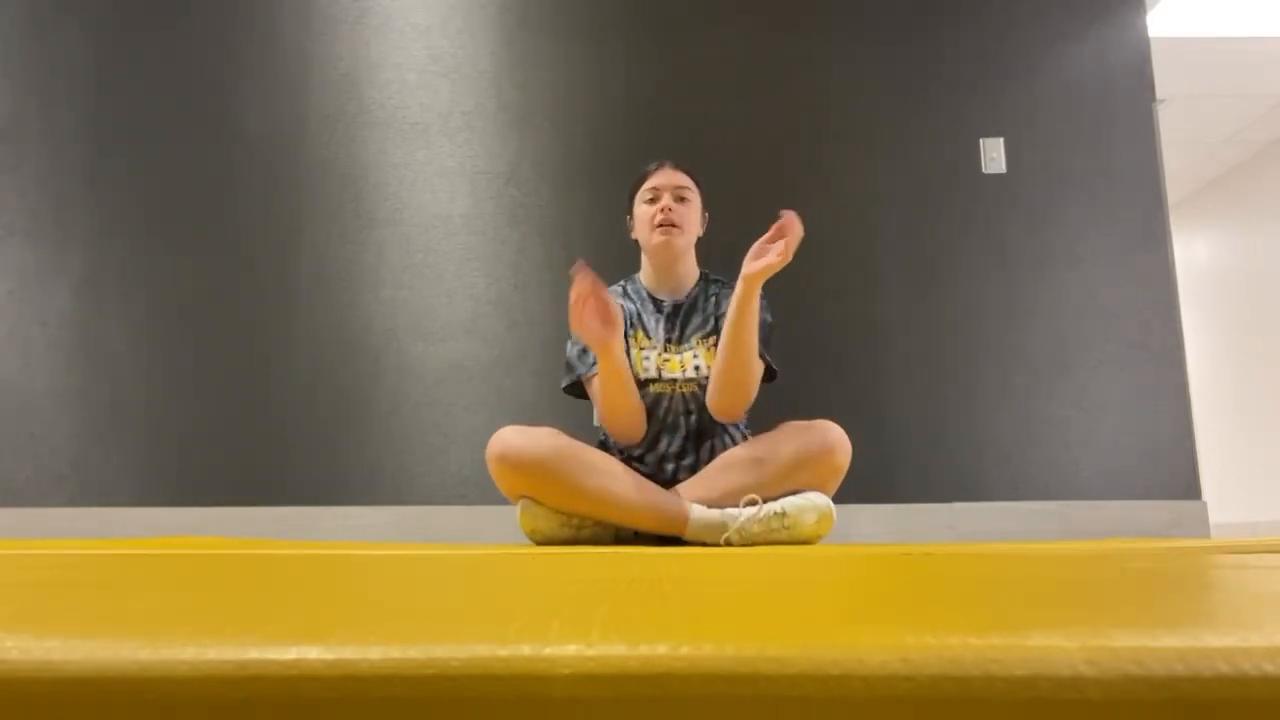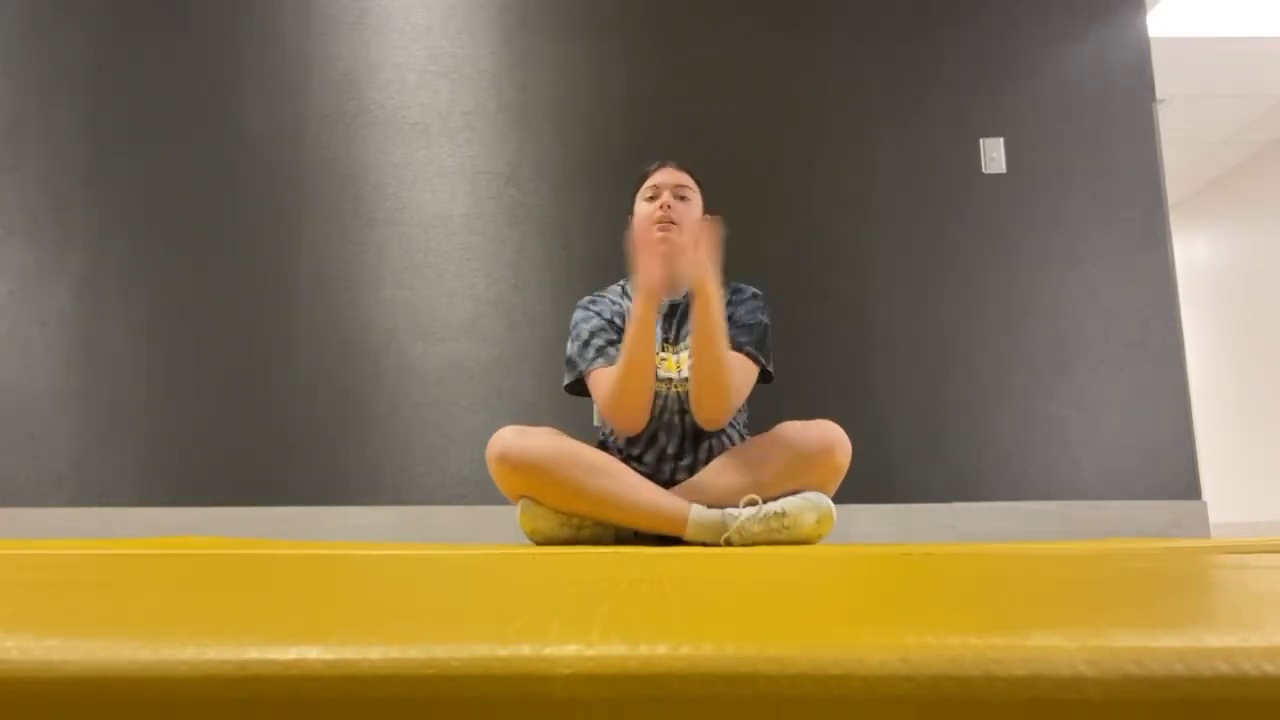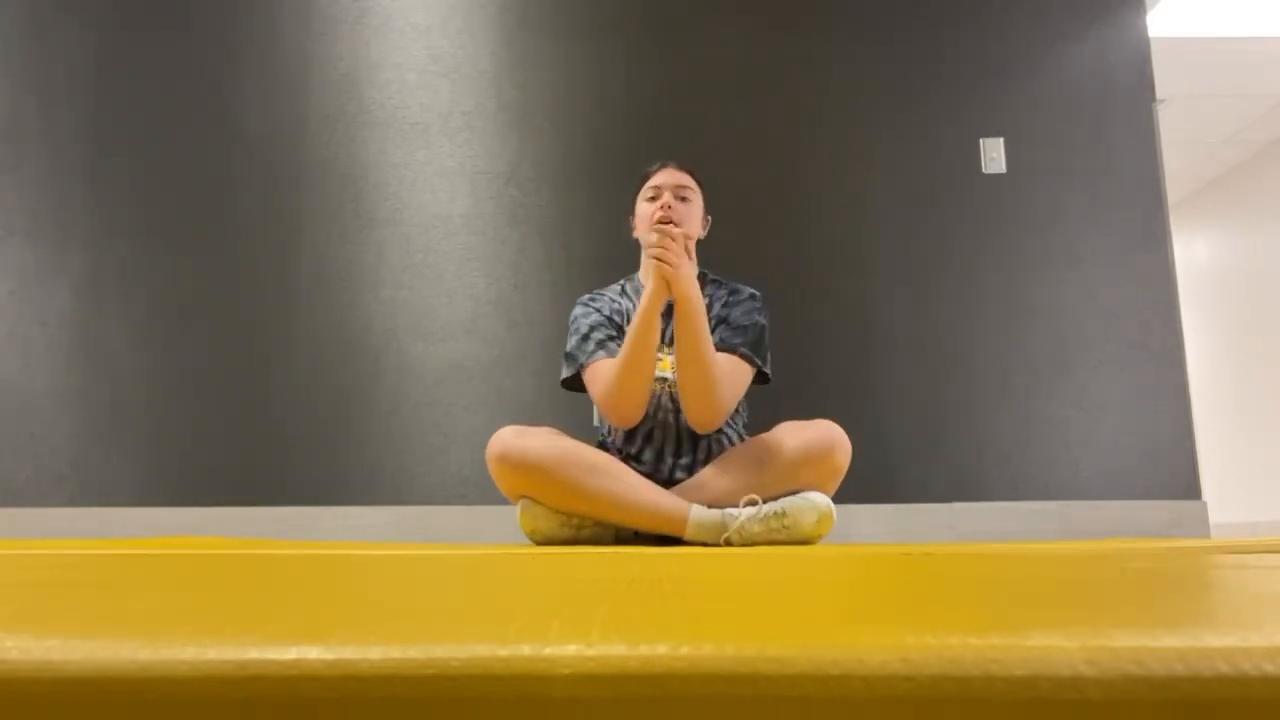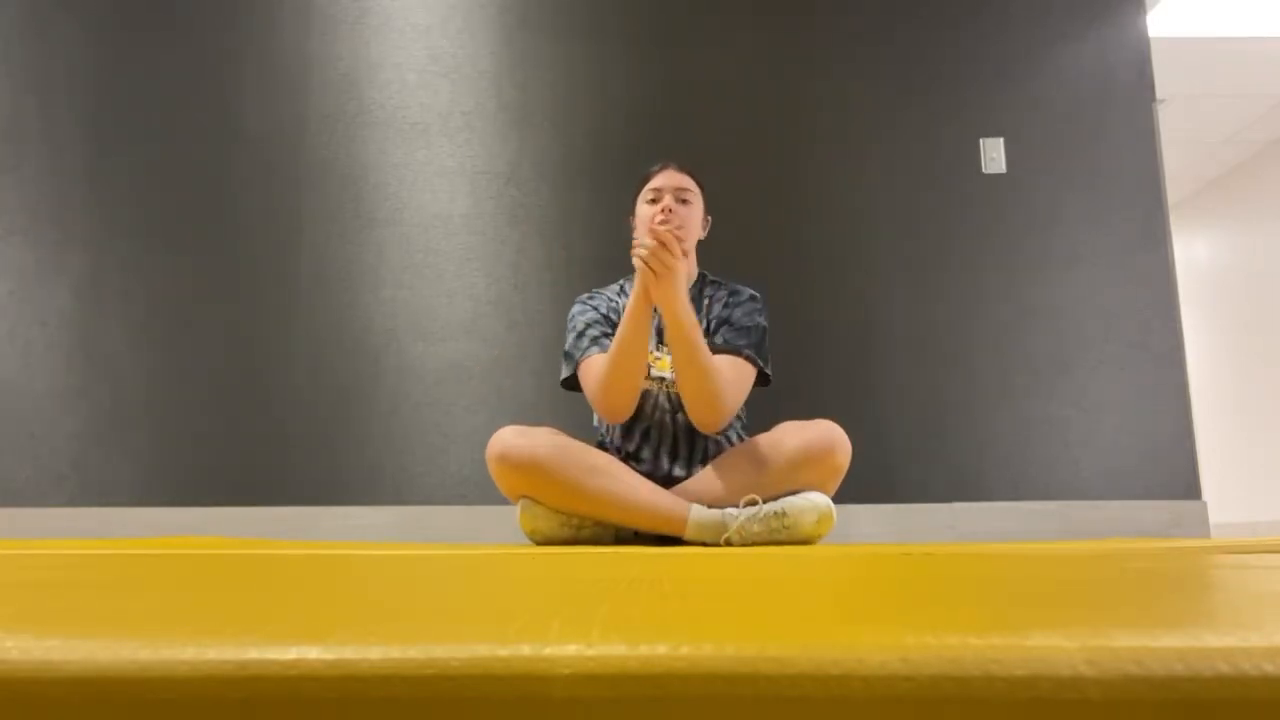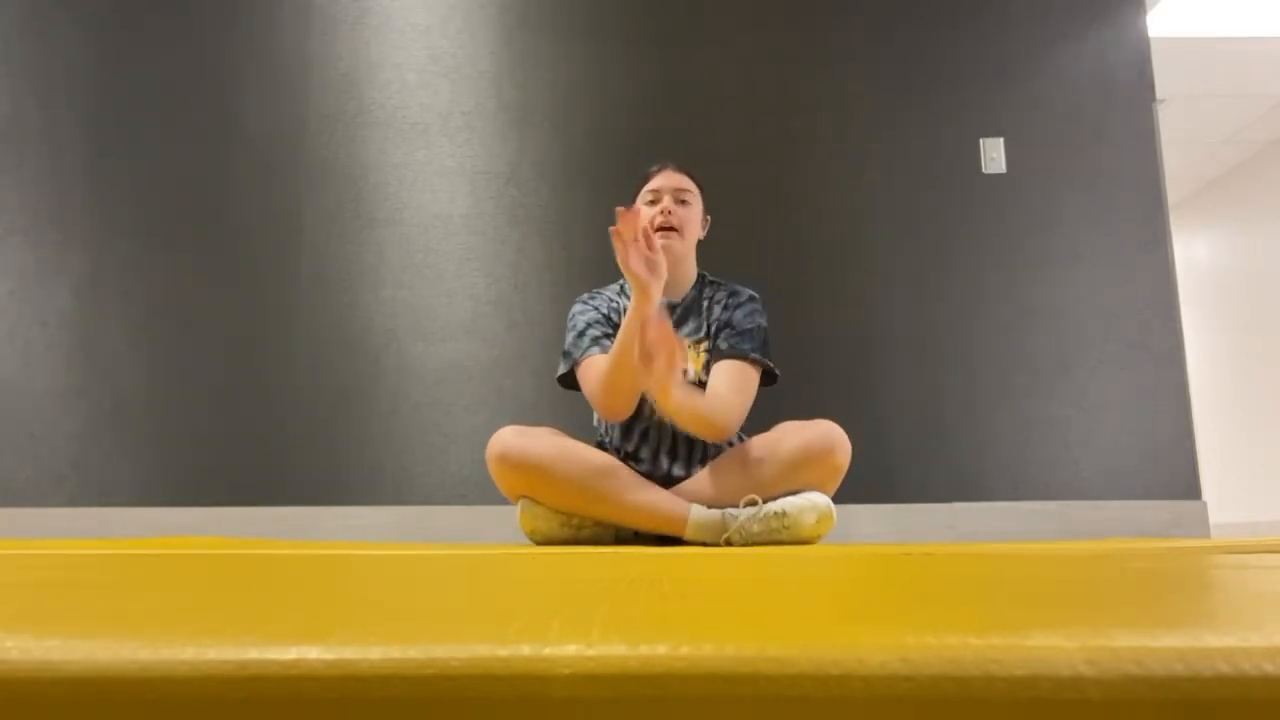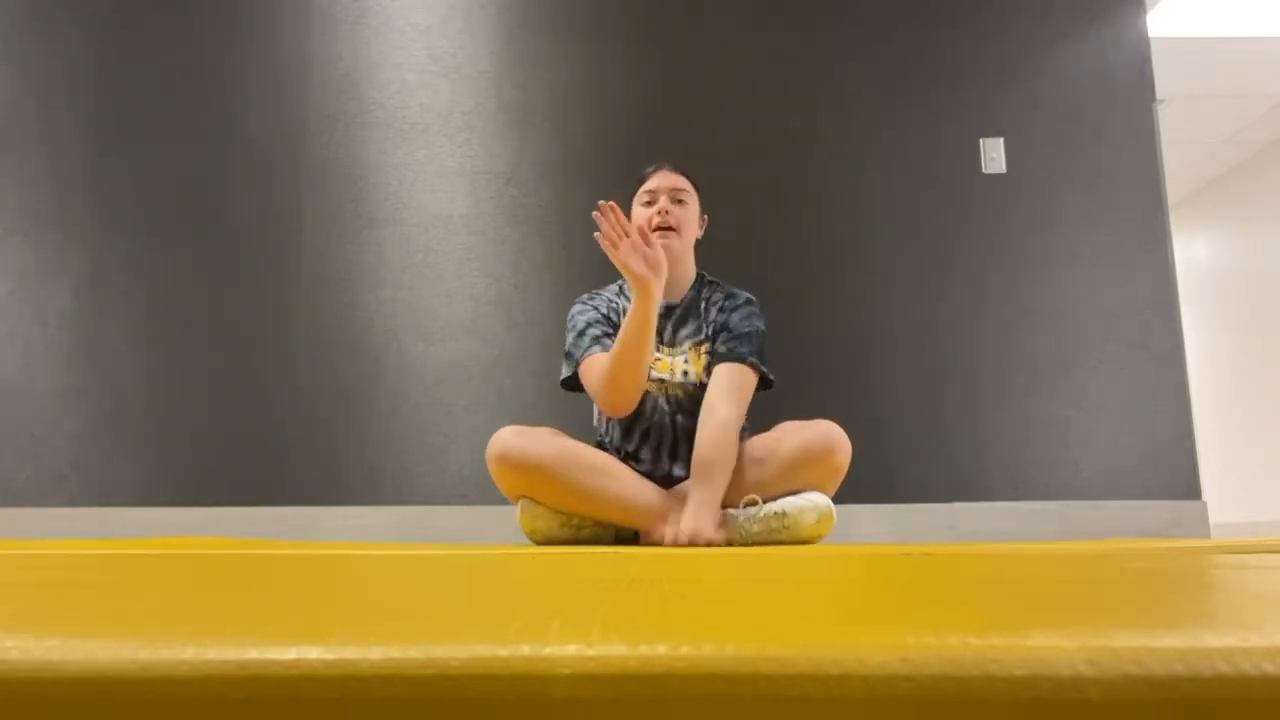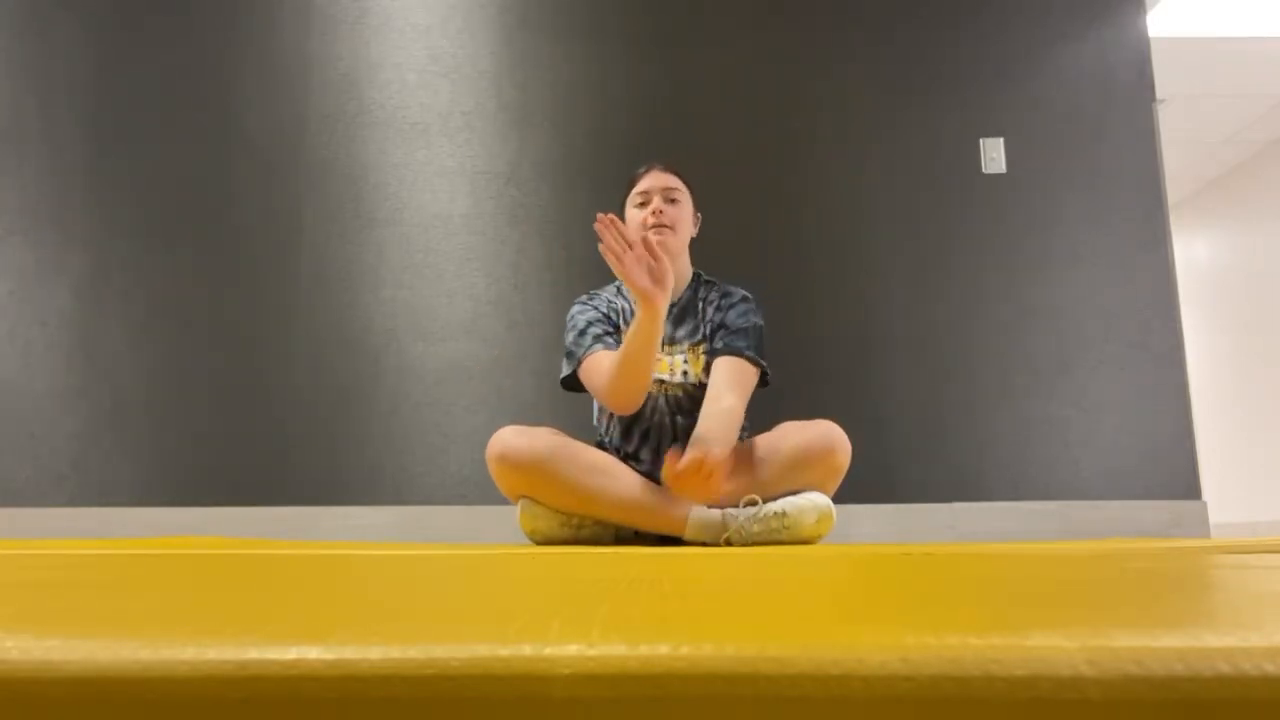
dt=0.1s
person 1, frame 1
left shoulder: (735, 302)
right shoulder: (600, 311)
left elbow: (728, 408)
right elbow: (627, 429)
left wrist: (750, 283)
right wrist: (609, 349)
right hip: (629, 489)
left knee: (827, 443)
right knee: (509, 448)
left ankle: (612, 521)
right ankle: (721, 524)
person 1, frame 2
left shoulder: (740, 303)
right shoulder: (598, 311)
left elbow: (714, 412)
right elbow: (625, 419)
left wrist: (707, 291)
right wrist: (646, 300)
right hip: (622, 483)
left knee: (827, 442)
right knee: (509, 447)
left ankle: (614, 521)
right ankle: (723, 524)
person 1, frame 3
left shoulder: (738, 304)
right shoulder: (597, 309)
left elbow: (706, 415)
right elbow: (621, 413)
left wrist: (686, 290)
right wrist: (655, 292)
right hip: (621, 485)
left knee: (827, 441)
right knee: (509, 447)
left ankle: (616, 521)
right ankle: (723, 524)
person 1, frame 4
left shoulder: (737, 306)
right shoulder: (596, 309)
left elbow: (713, 415)
right elbow: (612, 407)
left wrist: (674, 303)
right wrist: (644, 291)
right hip: (624, 486)
left knee: (827, 442)
right knee: (508, 447)
left ankle: (610, 522)
right ankle: (720, 523)
person 1, frame 5
left shoulder: (737, 307)
right shoulder: (595, 309)
left elbow: (723, 421)
right elbow: (612, 405)
left wrist: (668, 392)
right wrist: (644, 296)
right hip: (624, 486)
left knee: (827, 442)
right knee: (508, 447)
left ankle: (608, 522)
right ankle: (721, 523)
person 1, frame 6
left shoulder: (735, 309)
right shoulder: (594, 311)
left elbow: (724, 411)
right elbow: (615, 400)
left wrist: (701, 510)
right wrist: (646, 296)
left hip: (715, 483)
left knee: (828, 442)
right knee: (508, 447)
left ankle: (614, 522)
right ankle: (738, 520)
person 1, frame 7
left shoulder: (733, 307)
right shoulder: (593, 311)
left elbow: (726, 402)
right elbow: (620, 398)
left wrist: (706, 460)
right wrist: (651, 305)
left knee: (827, 442)
right knee: (509, 447)
left ankle: (615, 522)
right ankle: (737, 520)
